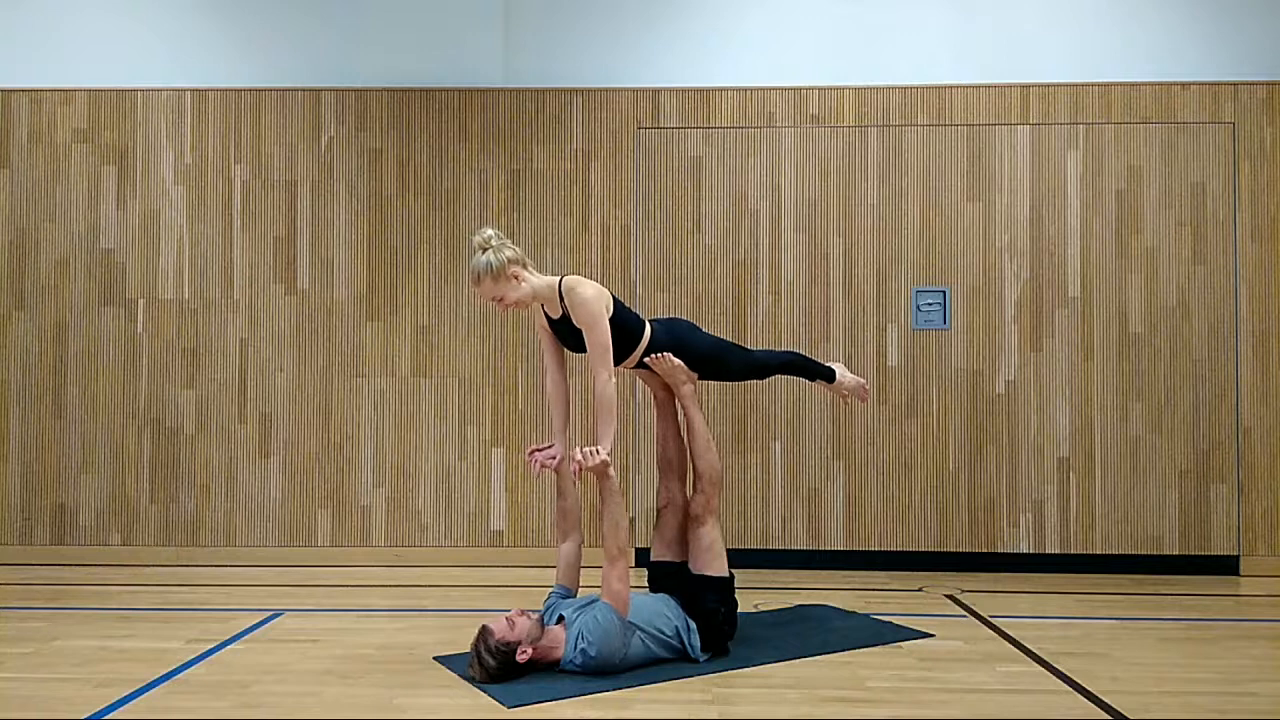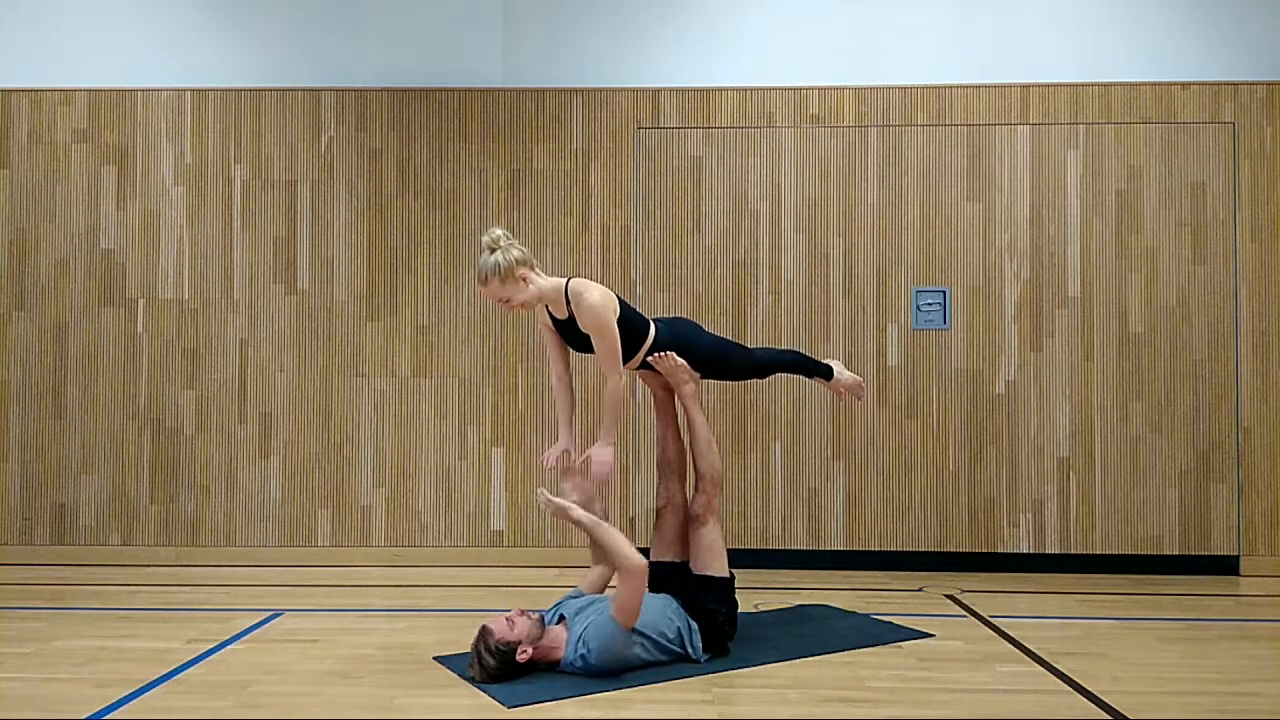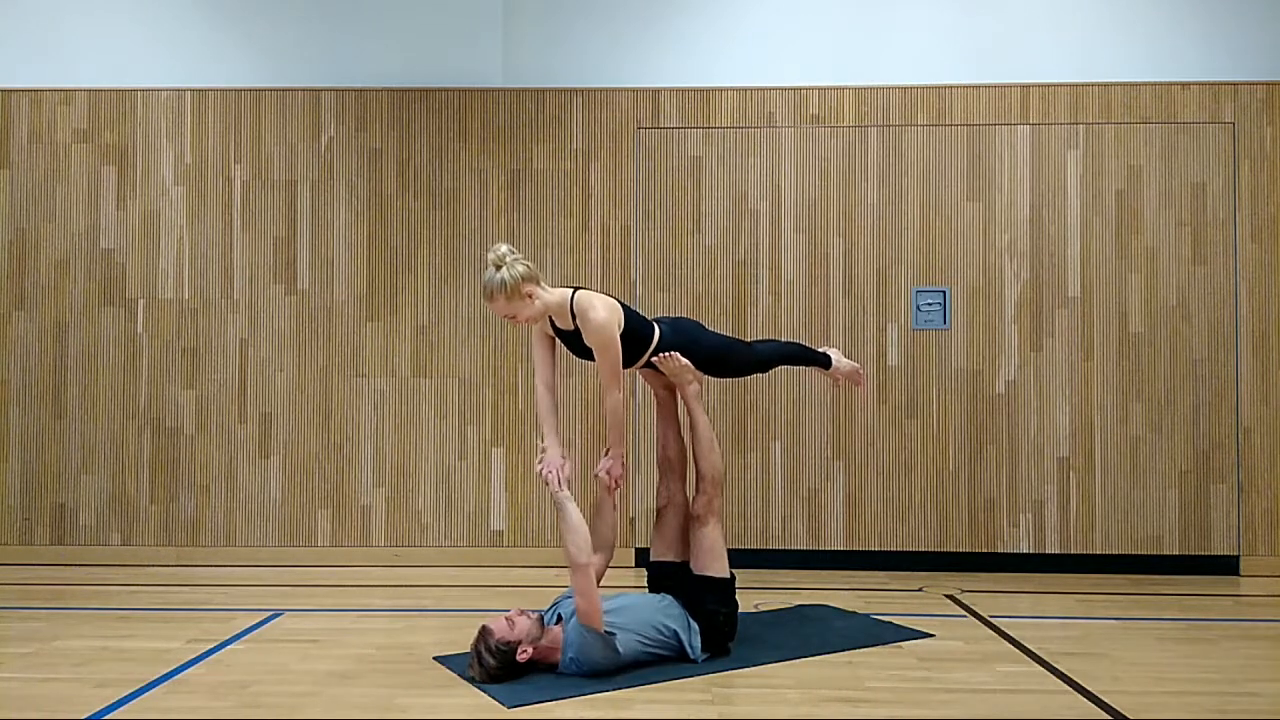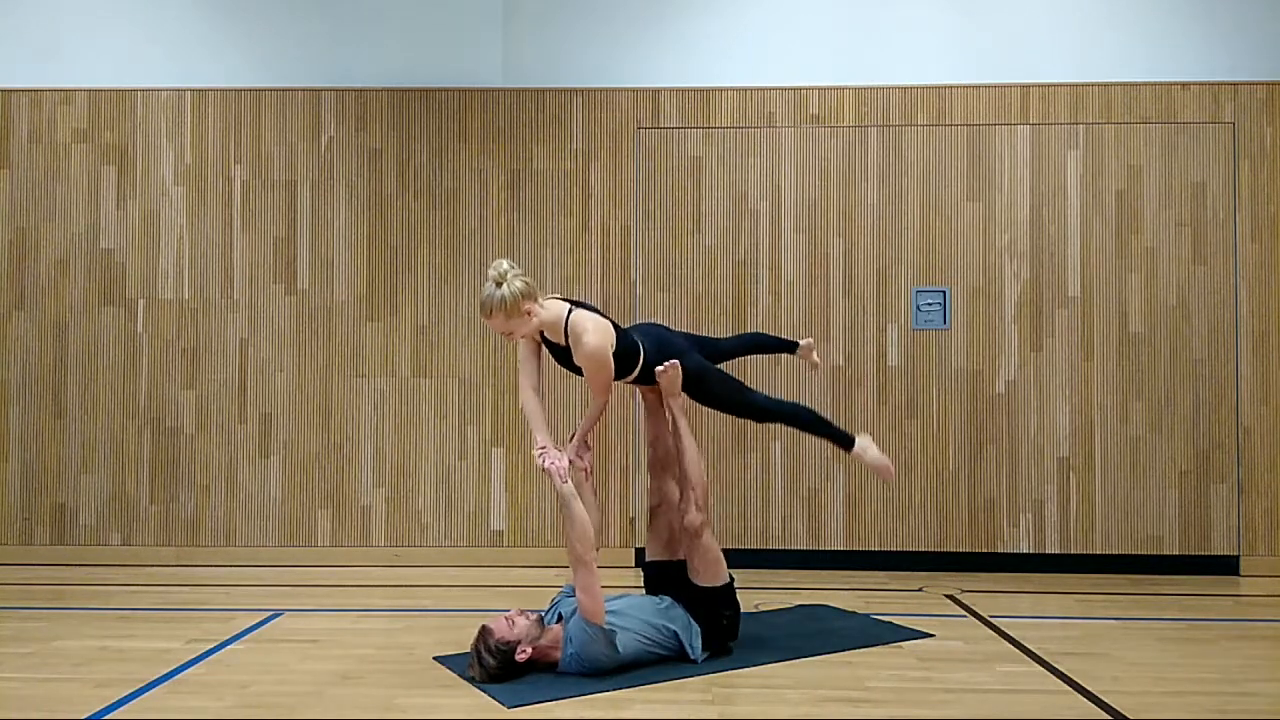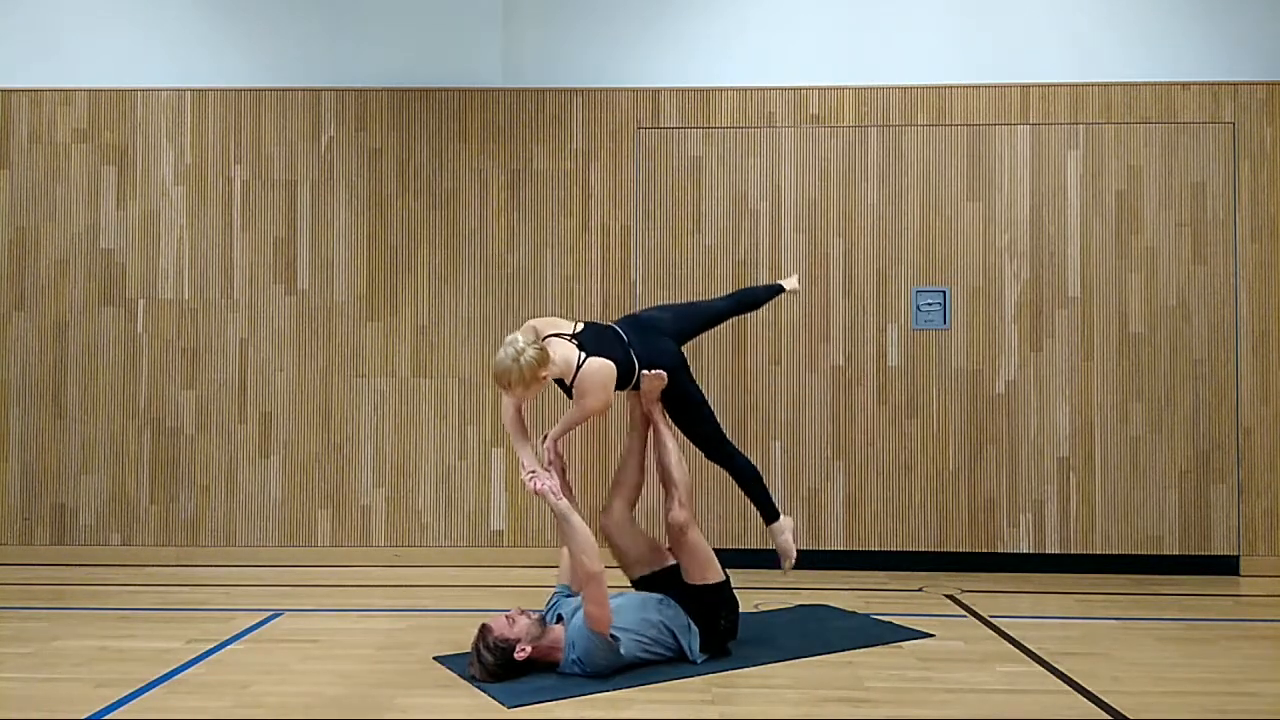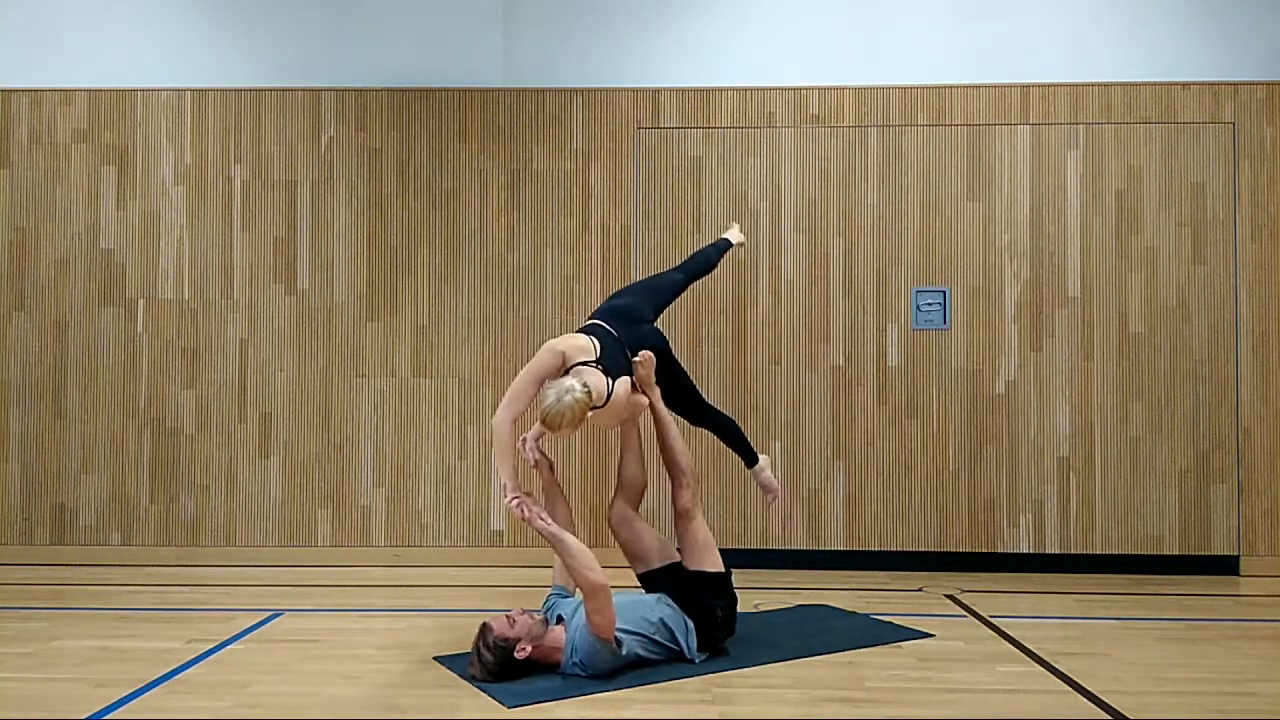
dt=0.7s
person 1, frame 1
left shoulder: (580, 295)
right shoulder: (543, 312)
left elbow: (604, 376)
right elbow: (555, 377)
left wrist: (604, 446)
right wrist: (559, 442)
left hip: (677, 346)
right hip: (655, 359)
left knee: (755, 365)
right knee: (753, 367)
left ankle: (831, 374)
right ankle: (828, 375)
person 1, frame 2
left shoulder: (587, 299)
right shoulder: (545, 310)
left elbow: (614, 377)
right elbow: (560, 376)
left wrist: (606, 443)
right wrist: (564, 437)
left hip: (680, 345)
right hip: (655, 355)
left knee: (755, 364)
right knee: (751, 364)
left ankle: (828, 371)
right ankle: (824, 374)
person 1, frame 3
left shoulder: (594, 315)
right shoulder: (544, 318)
left elbow: (613, 392)
right elbow: (544, 386)
left wrist: (615, 454)
right wrist: (552, 447)
left hip: (683, 345)
right hip: (657, 346)
left knee: (759, 358)
right knee: (754, 357)
left ankle: (828, 361)
right ankle: (824, 359)
person 1, frame 4
left shoulder: (588, 340)
right shoulder: (536, 317)
left elbow: (600, 399)
right elbow: (528, 390)
left wrist: (580, 440)
right wrist: (544, 444)
left hip: (665, 360)
right hip: (642, 340)
left knee: (760, 406)
right knee: (726, 345)
left ankle: (854, 443)
right ankle: (798, 346)
person 1, frame 5
left shoulder: (592, 386)
right shoulder: (532, 333)
left elbow: (583, 408)
right elbow: (510, 406)
left wrist: (554, 436)
right wrist: (528, 459)
left hip: (661, 366)
right hip: (638, 327)
left knee: (718, 449)
right knee: (720, 307)
left ankle: (776, 521)
right ankle: (782, 286)
person 1, frame 6
left shoulder: (614, 403)
right shoulder: (557, 352)
right elbow: (503, 418)
left wrist: (537, 433)
right wrist: (511, 489)
left hip: (646, 349)
right hip: (619, 315)
left knee: (699, 412)
right knee: (682, 275)
left ankle: (755, 463)
right ankle: (729, 240)
person 2, frame 1
left shoulder: (554, 616)
right shoulder: (593, 649)
left elbow: (570, 539)
right elbow: (616, 556)
left wrist: (562, 473)
right wrist: (606, 479)
left hip: (670, 604)
right hip: (704, 621)
right knee: (702, 507)
left ankle: (666, 394)
right ankle: (685, 393)
person 2, frame 2
left shoulder: (557, 617)
right shoulder: (595, 652)
left elbow: (604, 563)
right elbow: (635, 566)
left wrist: (585, 501)
right wrist: (579, 514)
left hip: (670, 603)
right hip: (704, 622)
right knee: (703, 506)
left ankle: (664, 394)
right ankle: (686, 392)
person 2, frame 3
left shoulder: (556, 617)
right shoulder: (583, 653)
left elbow: (599, 555)
right elbow: (581, 564)
left wrist: (605, 492)
right wrist: (562, 496)
left hip: (671, 604)
right hip: (705, 622)
right knee: (704, 507)
left ankle: (667, 393)
right ankle: (689, 392)
person 2, frame 4
left shoulder: (557, 615)
right shoulder: (583, 651)
left elbow: (585, 551)
right elbow: (584, 562)
left wrist: (580, 480)
right wrist: (565, 490)
left hip: (669, 605)
right hip: (704, 625)
right knee: (693, 519)
right ankle: (673, 404)
person 2, frame 5
left shoulder: (556, 616)
right shoulder: (585, 653)
left elbow: (573, 547)
right elbow: (592, 572)
left wrist: (560, 481)
right wrist: (559, 505)
left hip: (672, 606)
right hip: (705, 624)
left knee: (615, 516)
right knee: (679, 518)
left ankle: (642, 418)
right ankle: (652, 410)
person 2, frame 6
left shoulder: (555, 615)
right shoulder: (585, 656)
left elbow: (566, 539)
right elbow: (596, 584)
left wrist: (547, 477)
right wrist: (542, 525)
left hip: (672, 603)
right hip: (703, 618)
left knee: (621, 511)
right knee: (685, 502)
right ankle: (651, 396)
